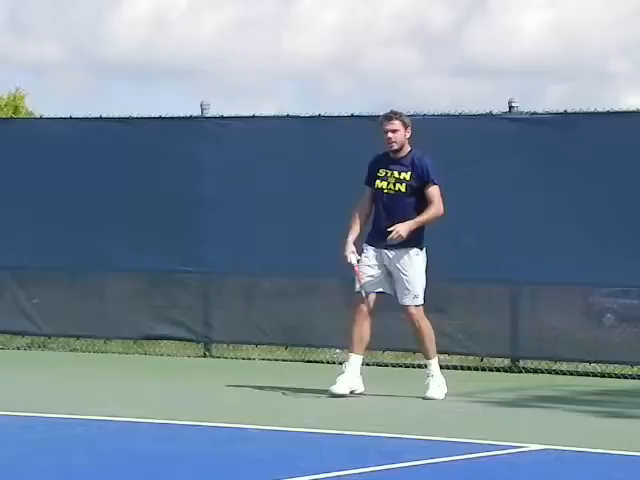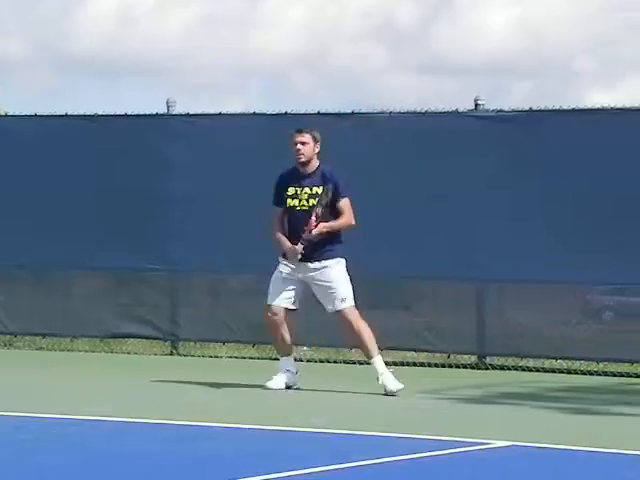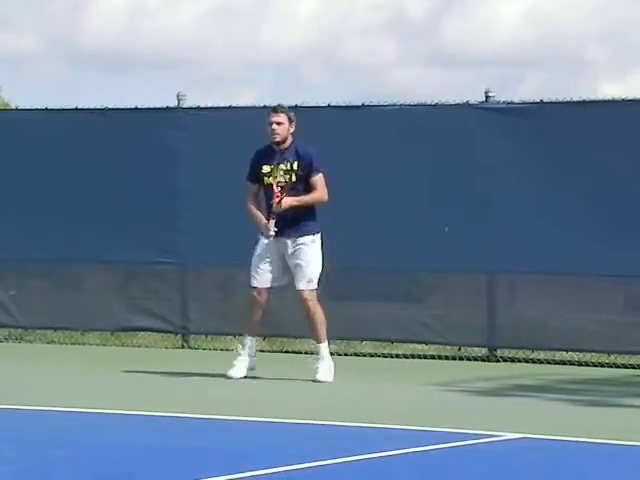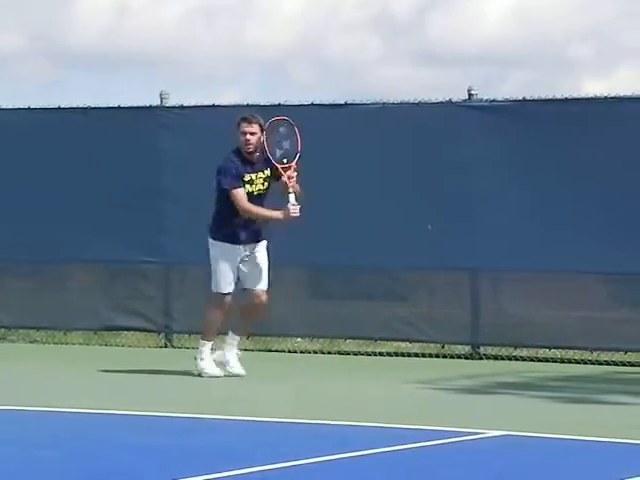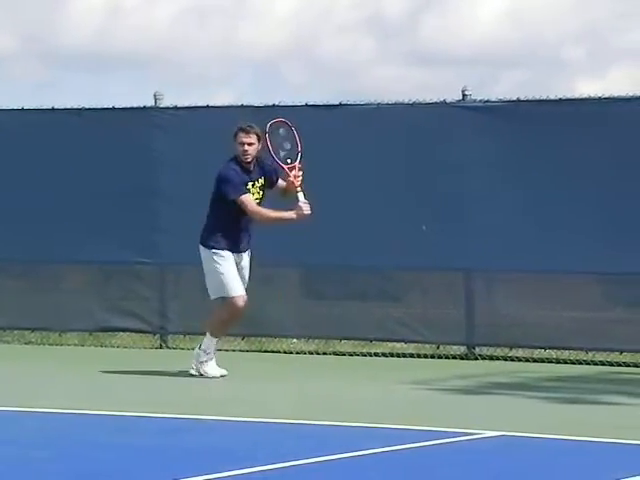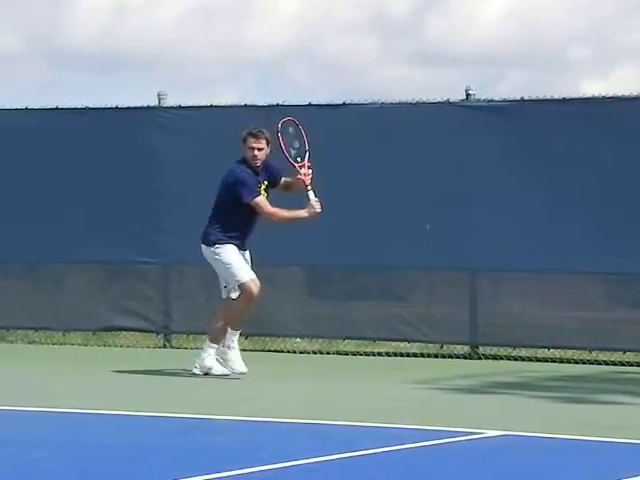
dt=0.4s
person 1, frame 1
left shoulder: (421, 164)
right shoulder: (376, 164)
left elbow: (438, 208)
right elbow: (365, 204)
left wrist: (410, 225)
right wrist: (351, 237)
left hip: (408, 249)
right hip: (375, 247)
left knee: (414, 312)
right knee: (363, 306)
left ankle: (435, 375)
right ankle: (352, 374)
person 1, frame 2
left shoulder: (330, 178)
right shoulder: (284, 180)
left elbow: (349, 219)
right elbow: (277, 223)
left wrist: (324, 228)
right wrist: (286, 245)
left hip: (328, 259)
right hip: (293, 261)
left knee: (350, 315)
right knee: (274, 313)
left ankle: (383, 372)
right ankle: (288, 370)
person 1, frame 3
left shoulder: (305, 155)
right shoulder: (259, 158)
left elbow: (322, 195)
right elbow: (252, 199)
left wrist: (292, 201)
right wrist: (262, 221)
left hip: (303, 236)
right hip: (271, 237)
left knee: (307, 296)
right knee: (257, 294)
left ankle: (324, 359)
right ankle: (246, 355)
person 1, frame 4
left shoulder: (269, 160)
right shoulder: (228, 165)
left elbow: (292, 188)
right elbow: (244, 207)
left wrist: (292, 183)
right wrist: (281, 215)
left hip: (255, 241)
right hip: (225, 240)
left knee: (259, 299)
right knee: (223, 299)
left ankle: (229, 350)
right ankle: (204, 356)
person 1, frame 5
left shoulder: (263, 167)
right shoulder: (229, 173)
left elbow: (284, 189)
right elbow: (254, 212)
left wrist: (294, 183)
right wrist: (293, 215)
left hip: (241, 248)
right hip: (217, 247)
left knee: (233, 305)
right knee: (237, 302)
left ankle: (203, 358)
right ankle: (205, 351)
person 1, frame 6
left shoulder: (266, 168)
right shoulder: (240, 175)
left elbow: (285, 185)
right elbow: (270, 213)
left wrist: (300, 181)
right wrist: (305, 212)
left hip: (238, 244)
right hip: (219, 243)
left knee: (233, 302)
right knee: (251, 288)
left ankle: (206, 358)
right ankle: (230, 347)
